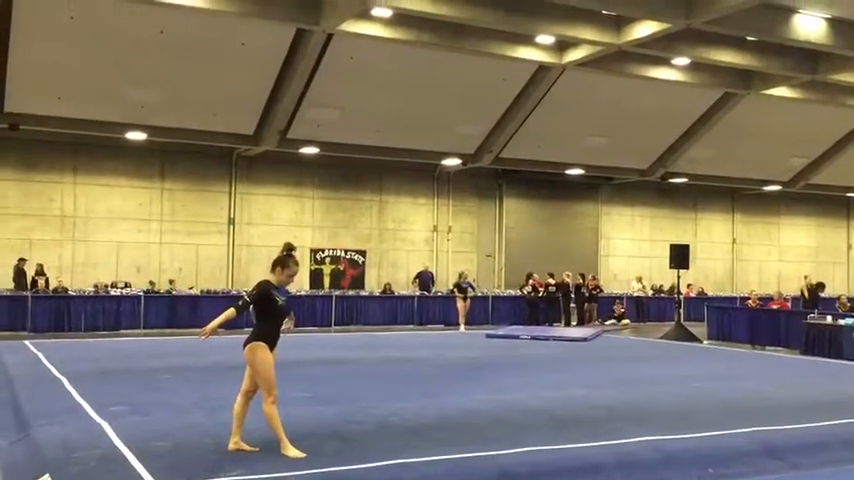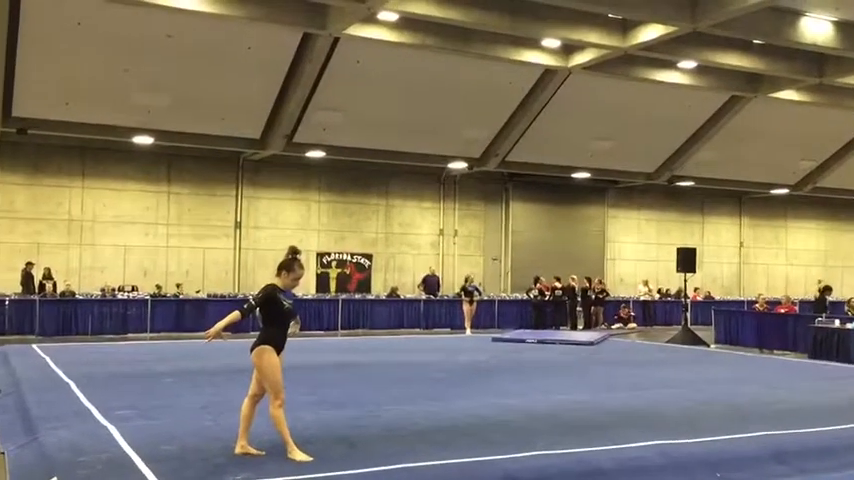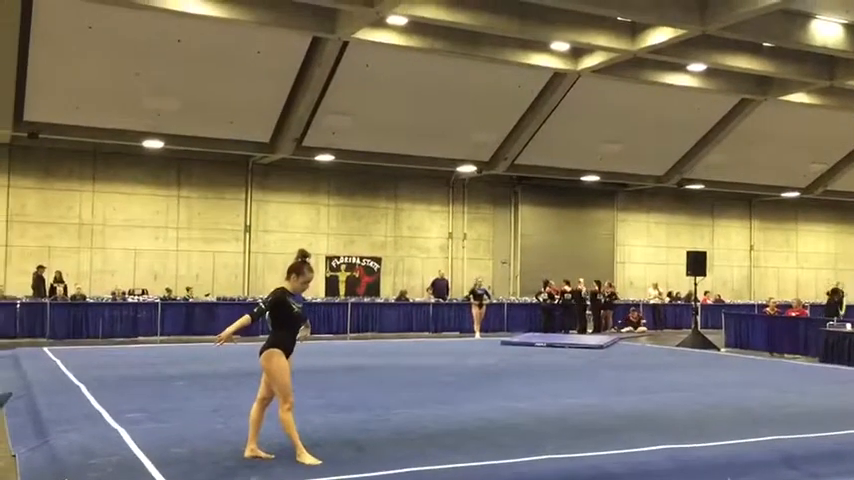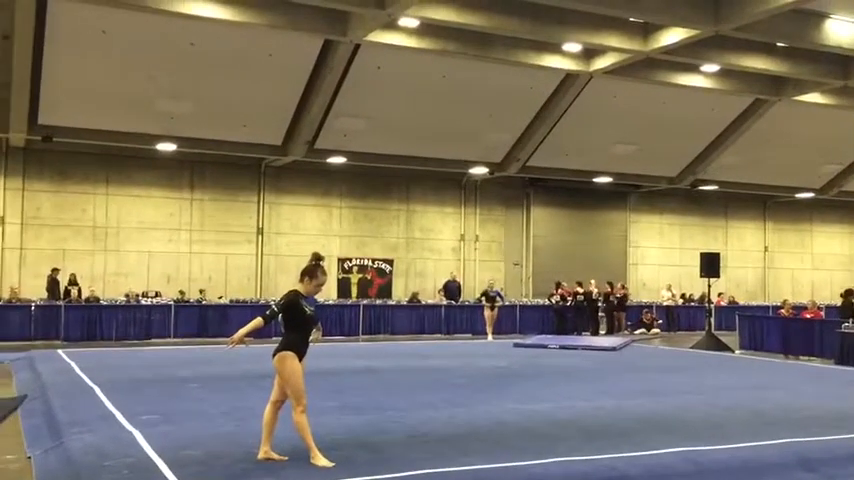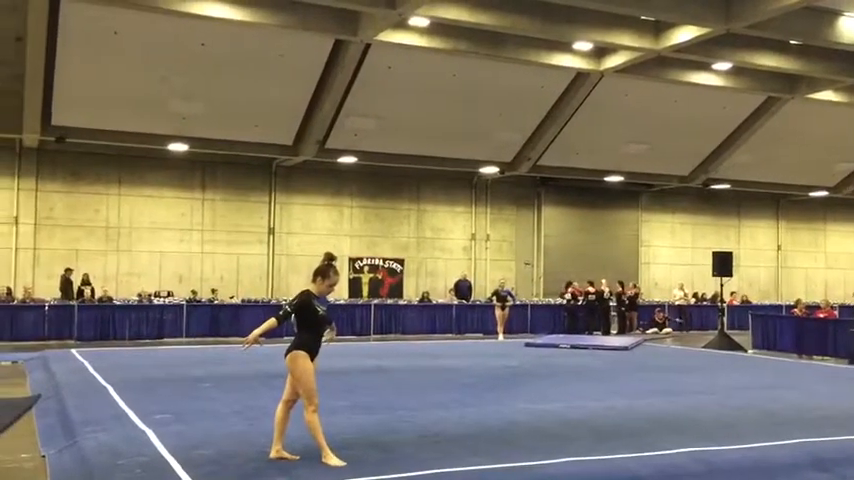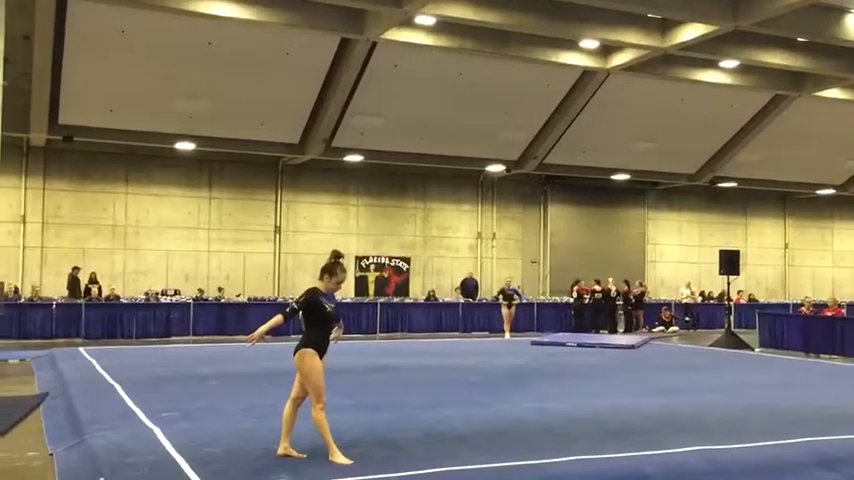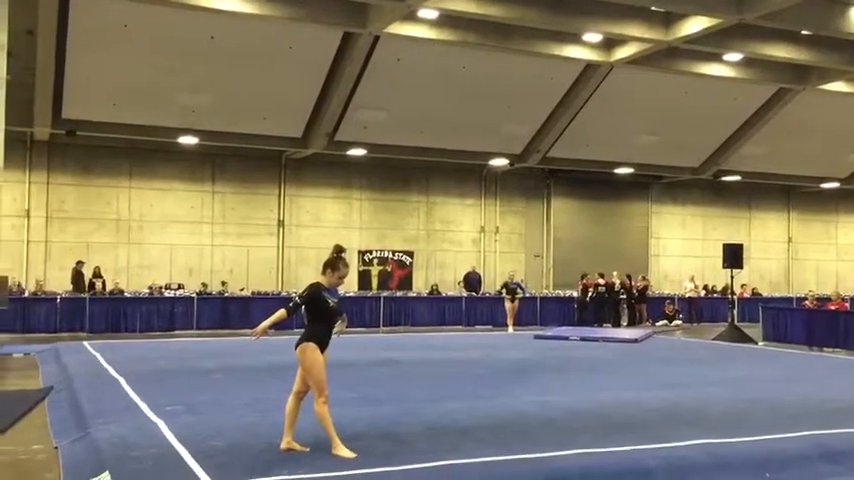
dt=0.3s
person 1, frame 1
left shoulder: (279, 291)
right shoulder: (264, 288)
right elbow: (240, 307)
right wrist: (215, 323)
left hip: (267, 346)
right hip: (257, 345)
left knee: (247, 392)
right knee: (270, 396)
left ankle: (235, 440)
right ankle: (285, 445)
person 1, frame 2
left shoulder: (286, 294)
right shoulder: (269, 292)
right elbow: (245, 310)
right wrist: (220, 325)
left hip: (274, 349)
right hip: (265, 349)
left knee: (254, 396)
right knee: (277, 399)
left ankle: (242, 444)
right ankle: (291, 448)
person 1, frame 3
left shoulder: (295, 298)
right shoulder: (279, 295)
right elbow: (255, 314)
right wrist: (230, 330)
left hip: (283, 353)
right hip: (273, 352)
left knee: (263, 399)
right knee: (286, 403)
left ankle: (251, 447)
right ankle: (300, 452)
person 1, frame 4
left shoulder: (307, 301)
right shoulder: (292, 298)
right elbow: (267, 316)
left wrist: (316, 329)
right wrist: (243, 331)
left hip: (295, 355)
right hip: (287, 355)
left knee: (276, 401)
right knee: (300, 405)
left ankle: (265, 449)
right ankle: (314, 454)
person 1, frame 5
left shoulder: (320, 300)
right shoulder: (304, 298)
right elbow: (281, 317)
left wrist: (330, 329)
right wrist: (257, 332)
left hip: (308, 355)
right hip: (299, 354)
left knee: (288, 401)
right knee: (311, 405)
left ankle: (277, 448)
right ankle: (326, 453)
person 1, frame 6
left shoulder: (329, 298)
right shoulder: (312, 295)
right elbow: (288, 314)
right wrist: (263, 329)
left hip: (317, 352)
right hip: (307, 352)
left knee: (297, 398)
right knee: (319, 402)
left ankle: (284, 446)
right ankle: (333, 452)
person 1, frame 7
left shoulder: (332, 292)
right shoulder: (314, 290)
right elbow: (290, 308)
left wrist: (342, 322)
right wrist: (266, 323)
left hip: (319, 347)
right hip: (309, 346)
left knee: (299, 392)
right knee: (321, 396)
left ankle: (287, 440)
right ankle: (336, 445)
